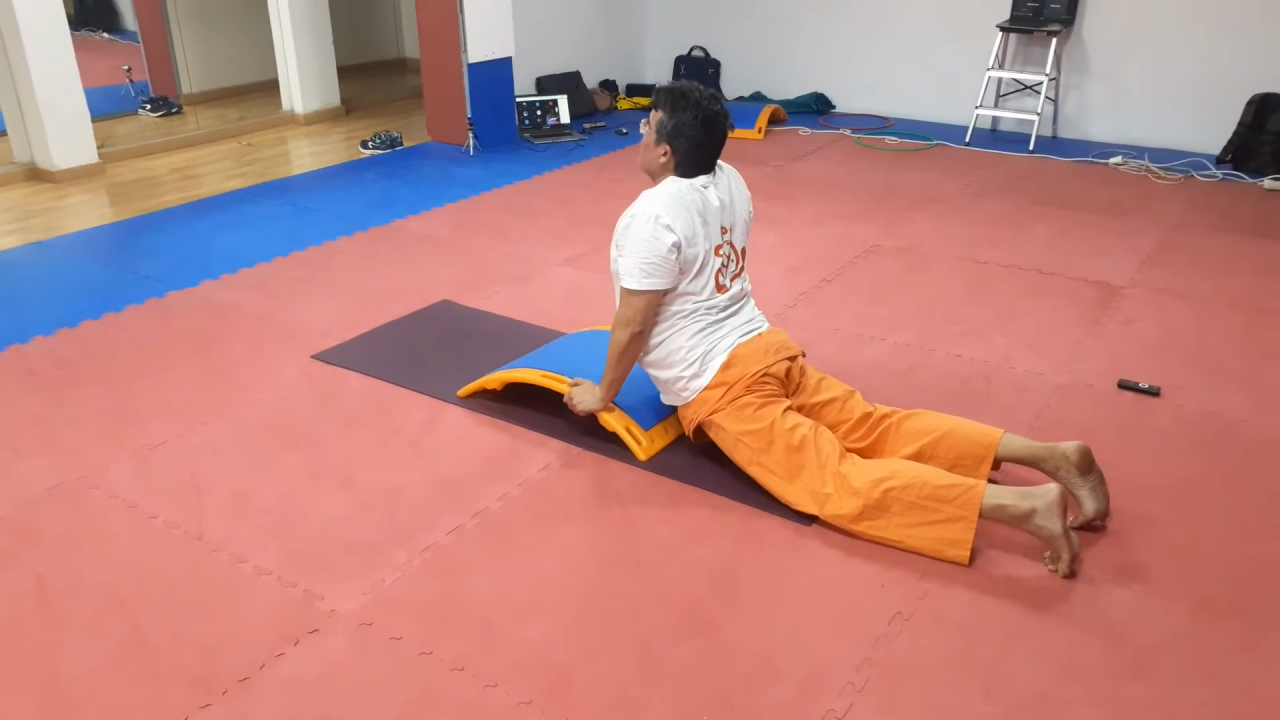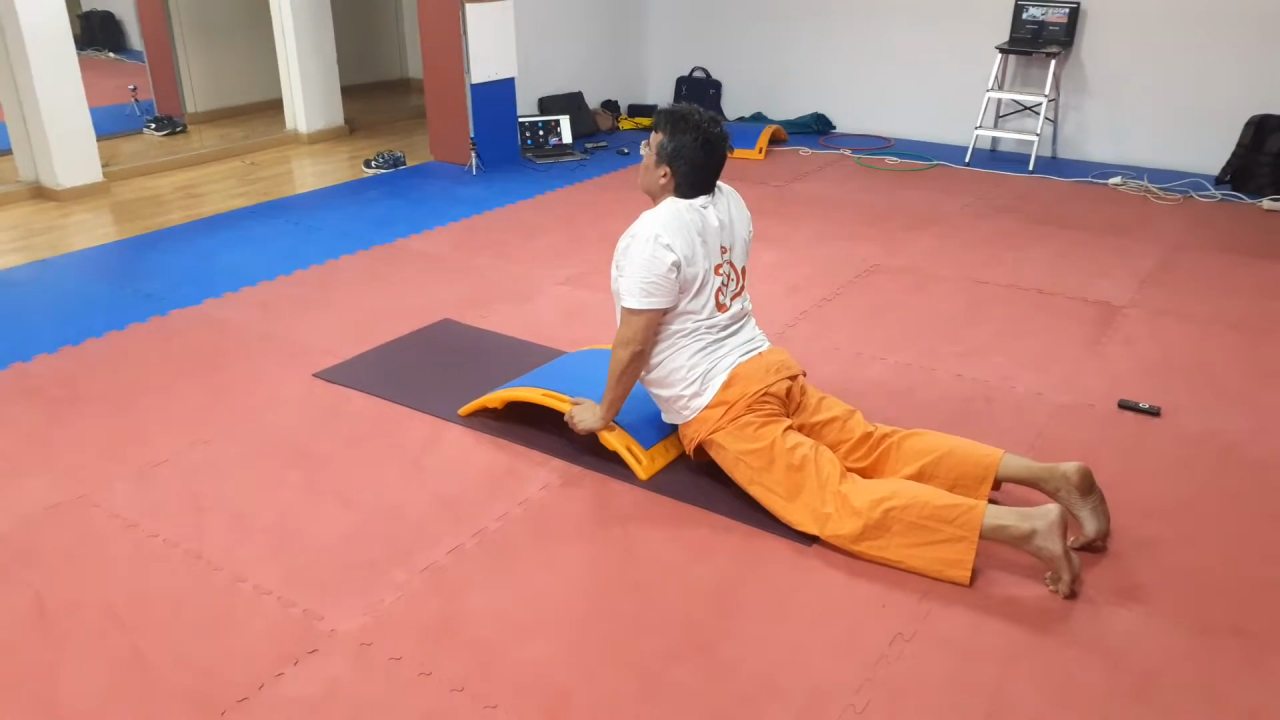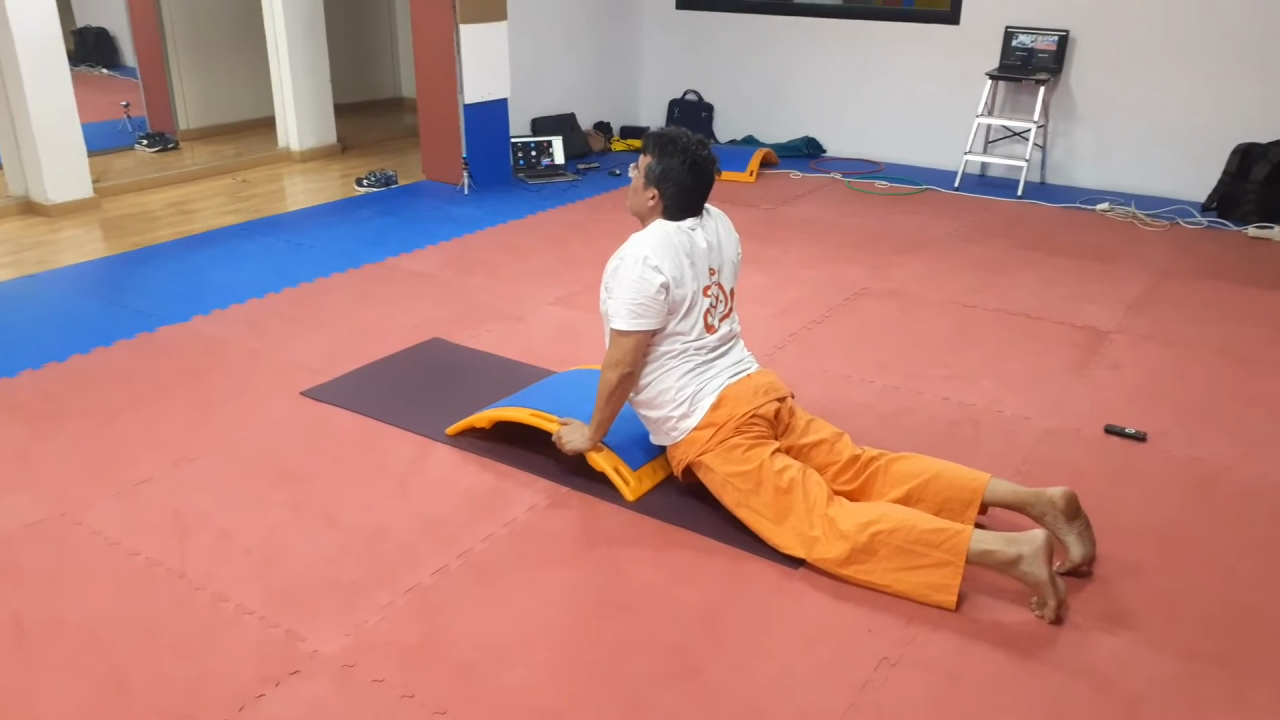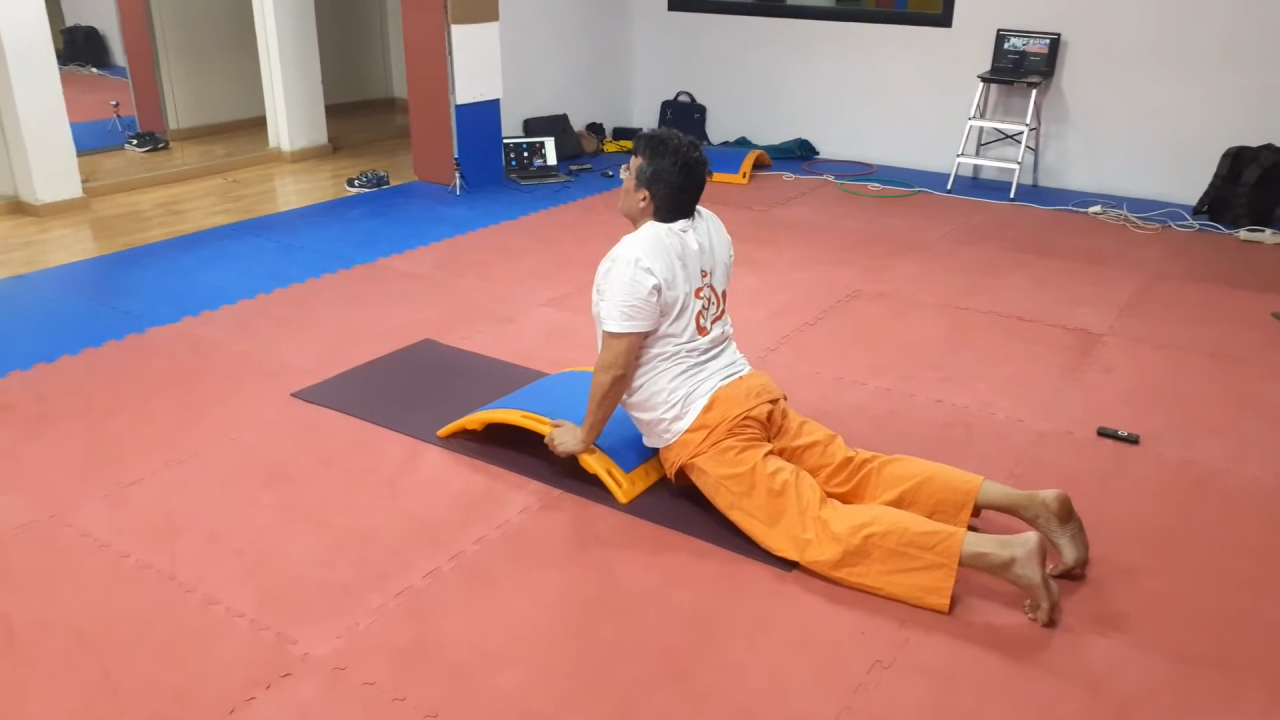
dt=0.4s
person 1, frame 1
left shoulder: (650, 217)
right shoulder: (728, 182)
left elbow: (632, 324)
left wrist: (603, 393)
left hip: (721, 386)
right hip: (765, 348)
left knee: (837, 484)
right knee: (878, 429)
left ankle: (1025, 505)
right ankle: (1051, 455)
person 1, frame 2
left shoulder: (650, 238)
right shoulder: (728, 202)
left elbow: (633, 343)
left wrist: (604, 412)
left hip: (722, 405)
right hip: (766, 367)
left knee: (837, 503)
right knee: (880, 448)
left ankle: (1025, 526)
right ankle: (1052, 476)
person 1, frame 3
left shoulder: (639, 260)
right shoulder: (716, 224)
left elbow: (621, 365)
left wrist: (592, 434)
left hip: (710, 427)
right hip: (754, 389)
left knee: (824, 526)
right knee: (866, 471)
left ankle: (1011, 550)
right ankle: (1038, 499)
person 1, frame 4
left shoulder: (631, 261)
right shoulder: (708, 226)
left elbow: (614, 367)
left wrist: (584, 435)
left hip: (702, 429)
right hip: (745, 391)
left knee: (817, 528)
right knee: (860, 475)
left ankle: (1005, 553)
right ankle: (1031, 502)
